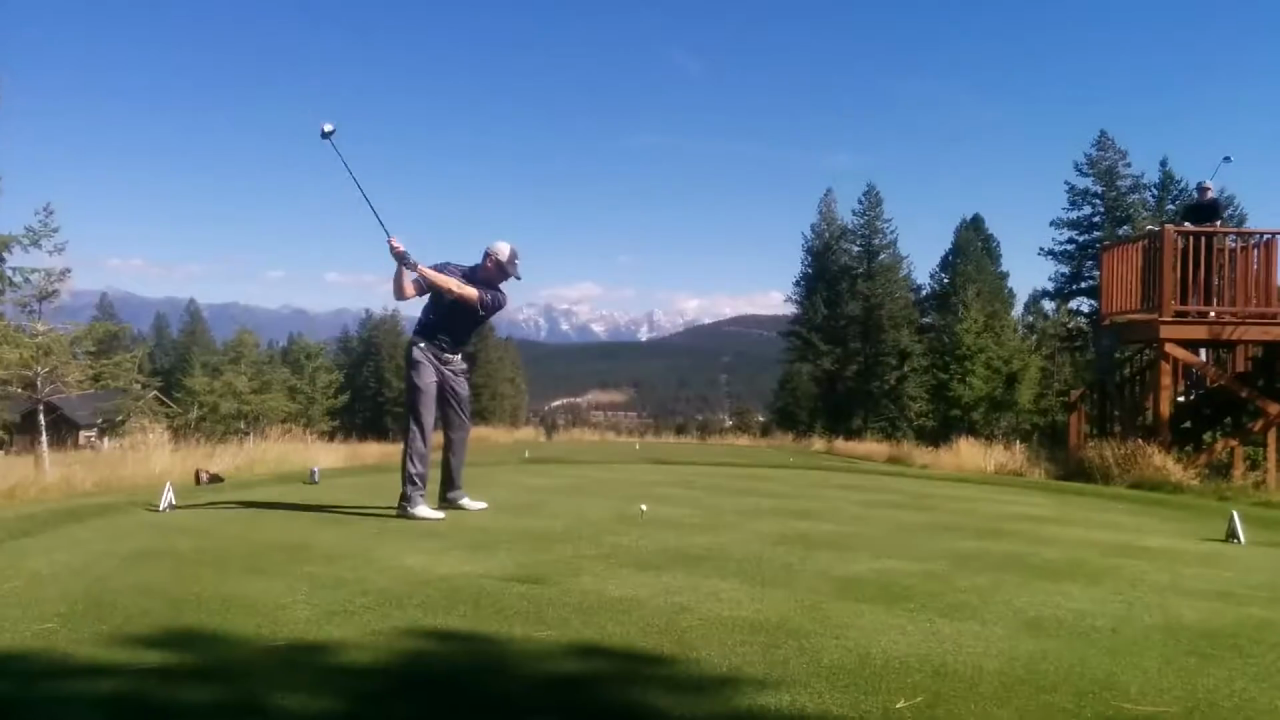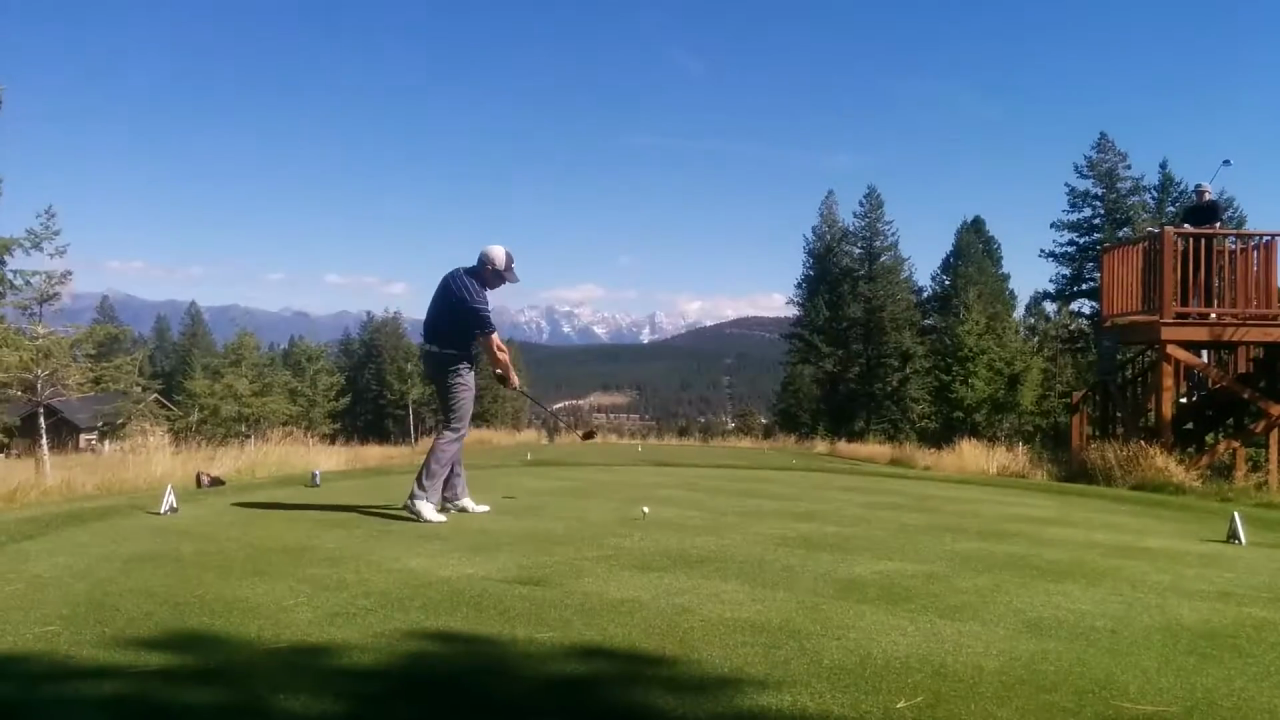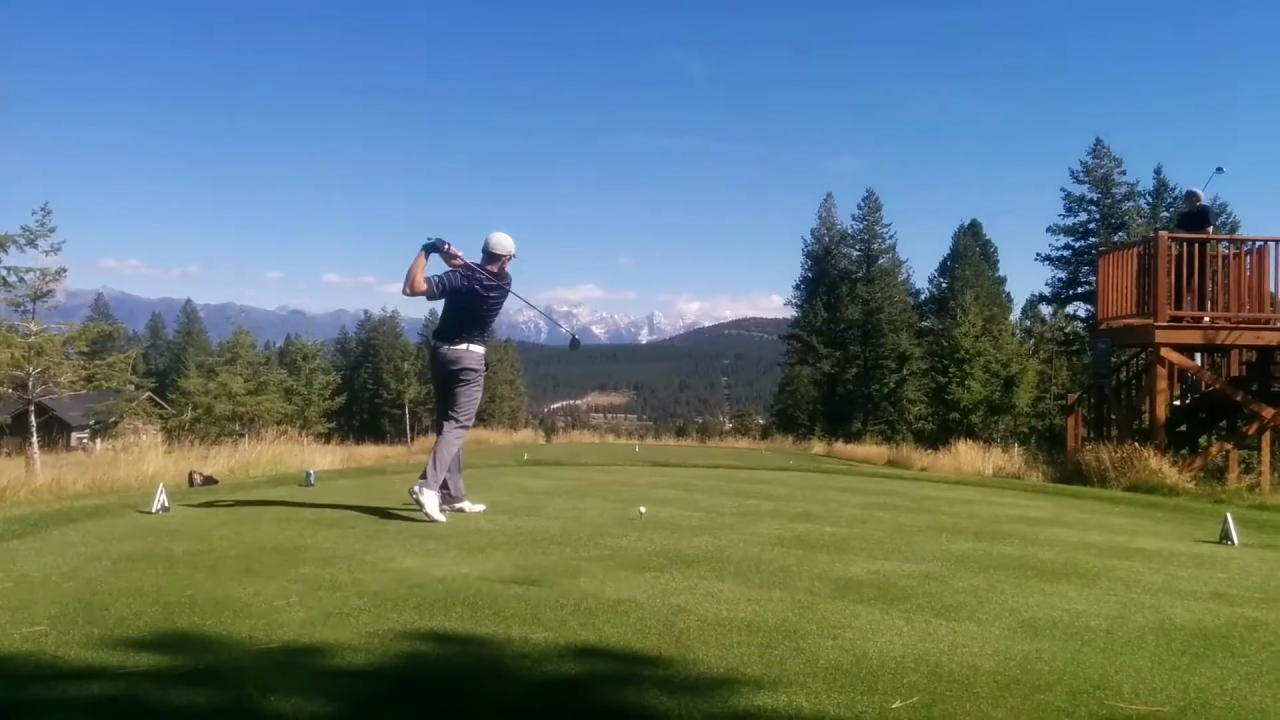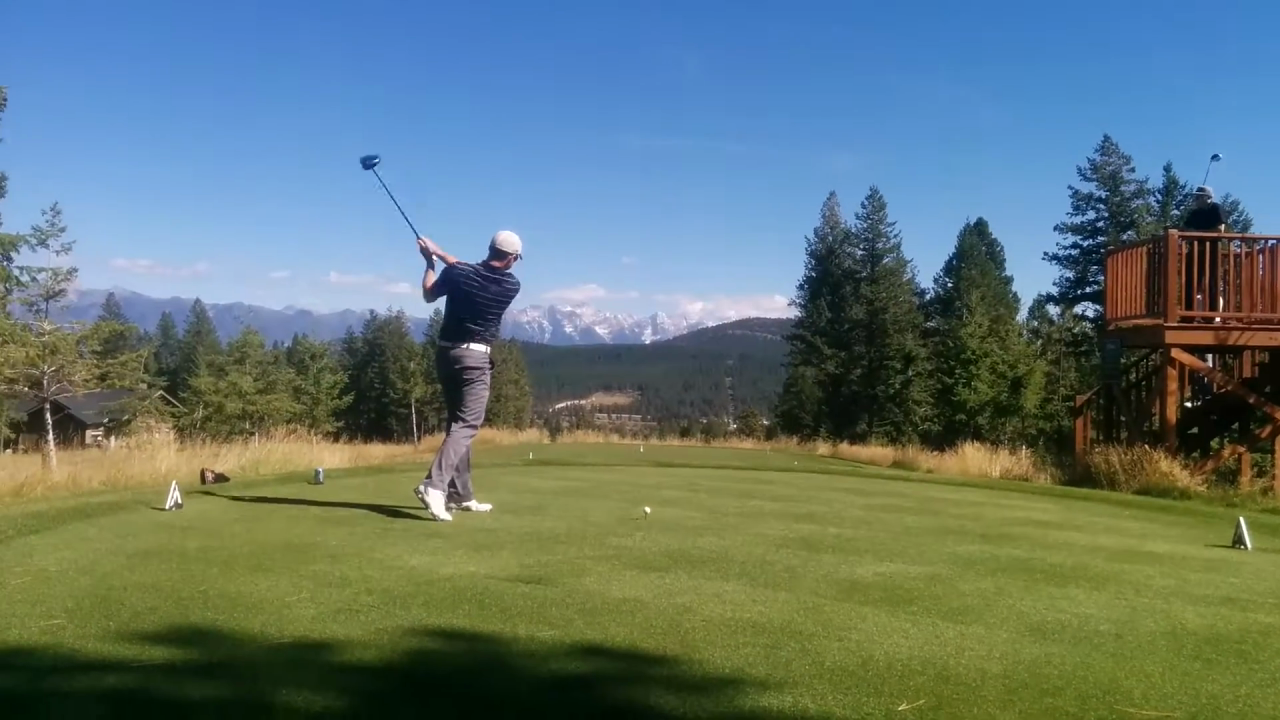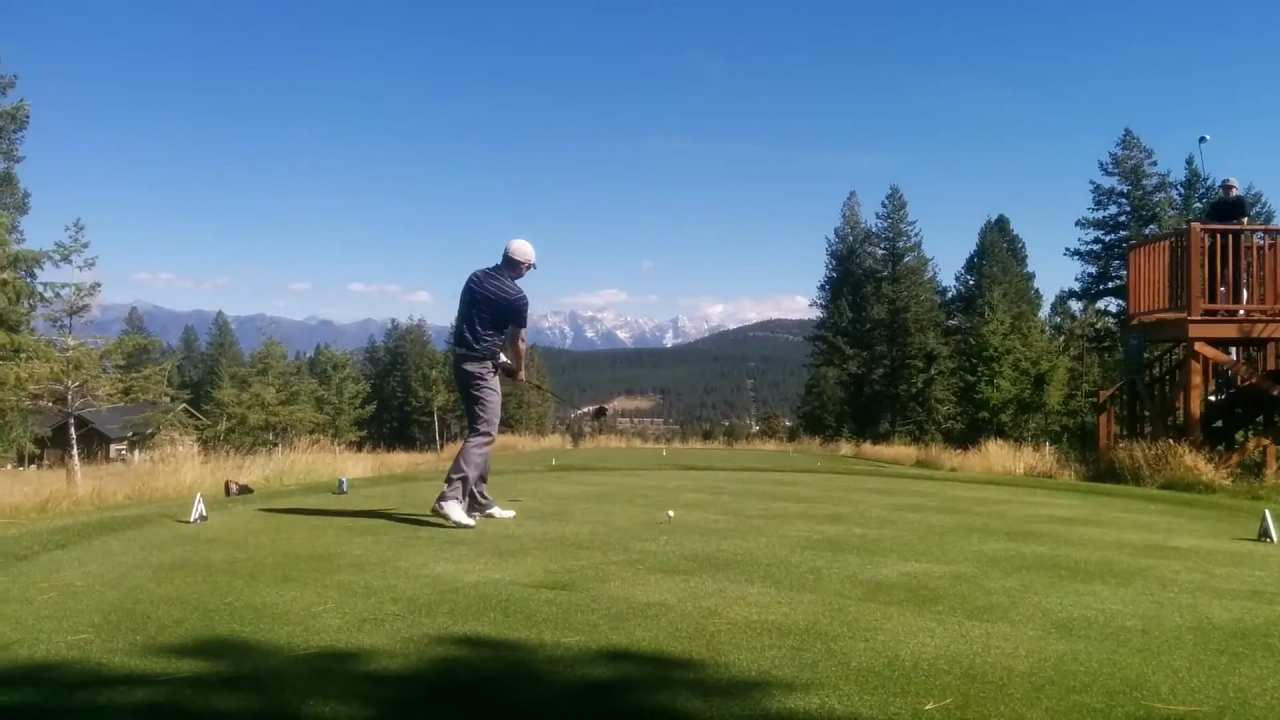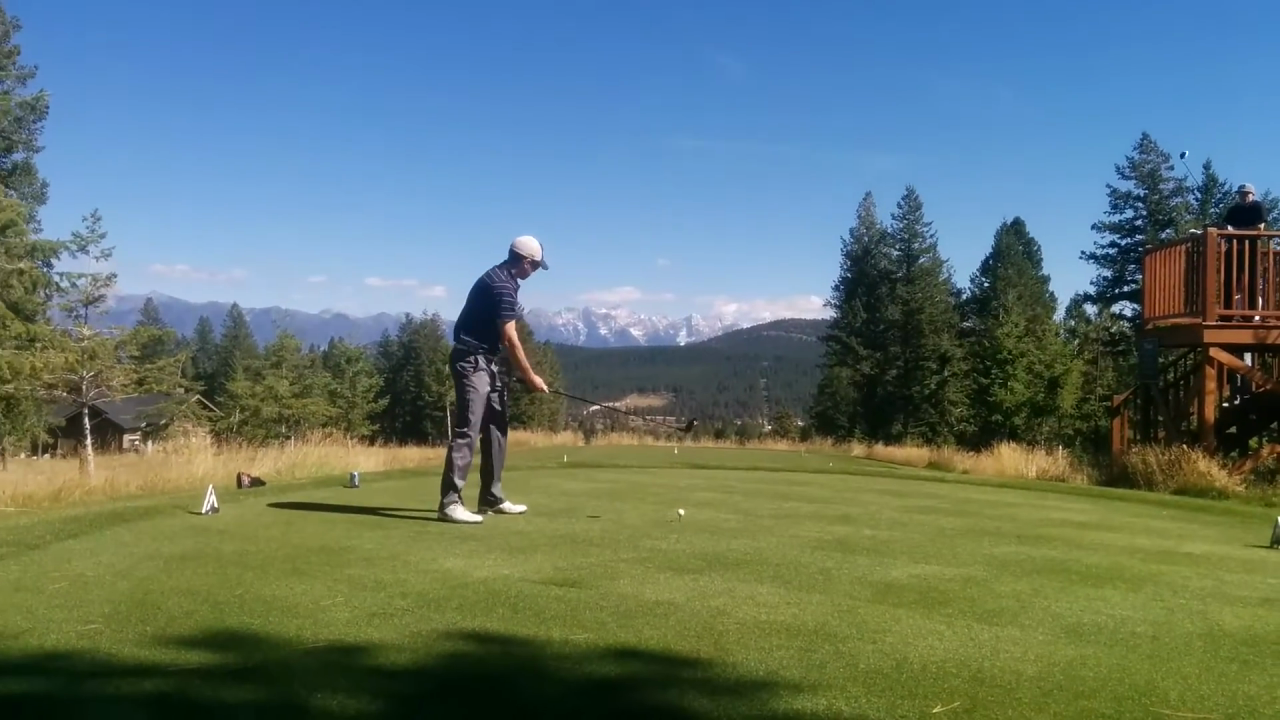
dt=0.4s
person 1, frame 1
left shoulder: (496, 298)
right shoulder: (446, 270)
left elbow: (456, 290)
right elbow: (402, 293)
left wrist: (416, 266)
right wrist: (401, 263)
left hip: (453, 361)
right hip: (424, 353)
left knee: (458, 429)
right knee: (421, 426)
left ankle: (452, 494)
right ankle: (411, 499)
person 1, frame 2
left shoulder: (459, 277)
right shoulder: (472, 296)
right elbow: (494, 347)
right wrist: (509, 373)
left hip: (452, 358)
right hip: (451, 361)
left knee: (455, 426)
right knee: (454, 428)
left ankle: (454, 495)
right ankle: (421, 496)
person 1, frame 3
left shoulder: (459, 280)
right shoulder: (504, 282)
left elbow: (411, 288)
left wrist: (426, 250)
right wrist: (443, 250)
left hip: (441, 355)
right hip: (469, 359)
left knee: (446, 424)
right knee: (457, 426)
left ankle: (453, 496)
right ankle: (428, 486)
person 1, frame 4
left shoulder: (456, 273)
right shoulder: (512, 285)
left elbow: (429, 295)
left wrist: (429, 259)
right wrist: (438, 252)
left hip: (447, 354)
right hip: (475, 357)
left knee: (458, 423)
right knee: (466, 425)
left ankle: (460, 494)
right ankle: (434, 485)
person 1, frame 5
left shoulder: (474, 278)
right shoulder: (517, 297)
right elbow: (518, 342)
right wrist: (518, 369)
left hip: (463, 361)
right hip: (482, 366)
left knee: (480, 431)
right knee: (483, 433)
left ankle: (479, 502)
right ankle: (450, 496)
person 1, frame 6
left shoulder: (501, 279)
right shoulder: (502, 286)
left elbow: (504, 336)
right elbow: (510, 339)
left wrist: (522, 372)
right wrist: (530, 376)
left hip: (485, 361)
right hip: (472, 360)
left knee: (496, 428)
right knee: (468, 429)
left ankle: (492, 497)
right ankle: (449, 503)
